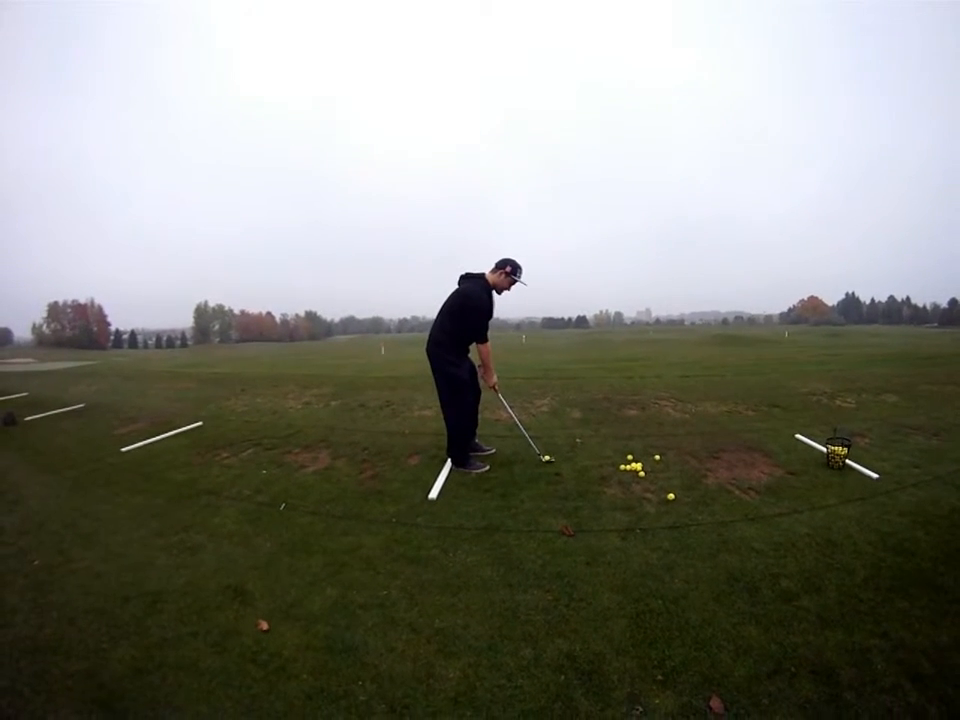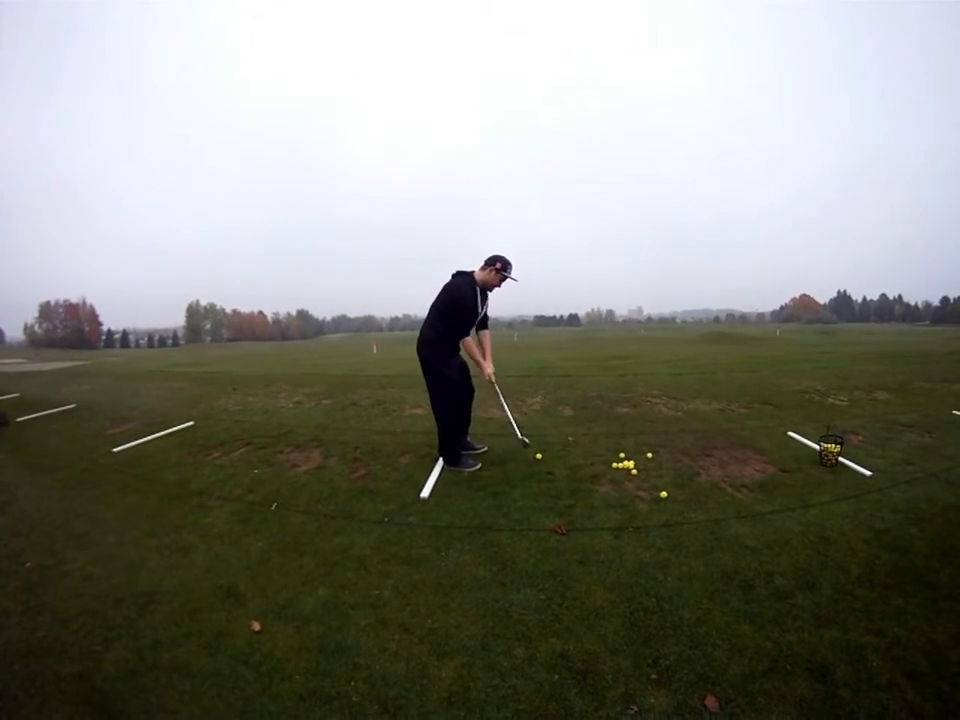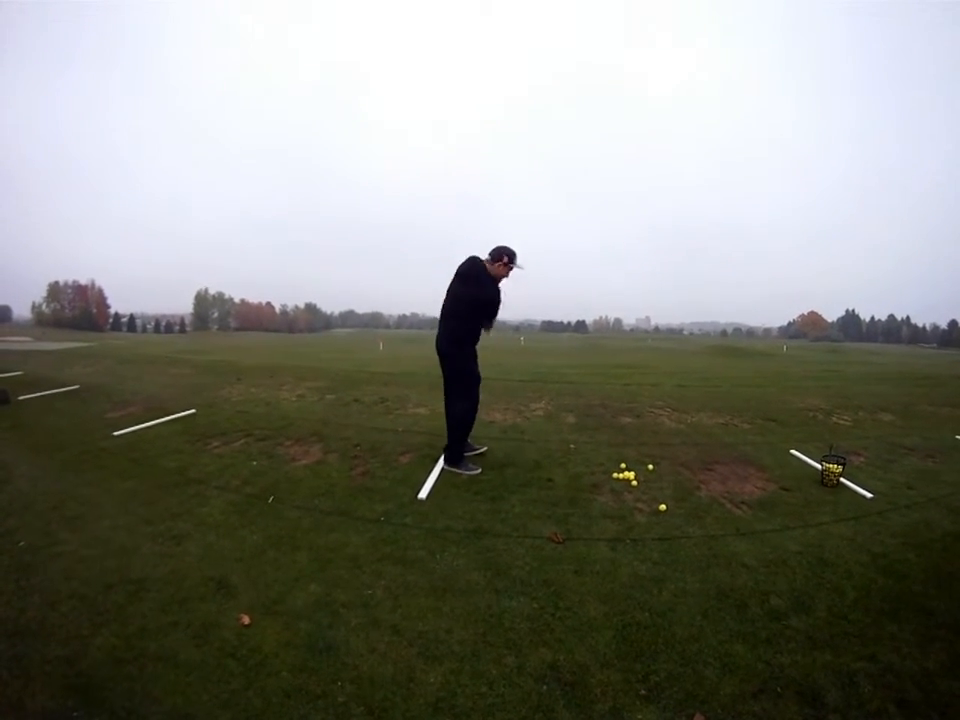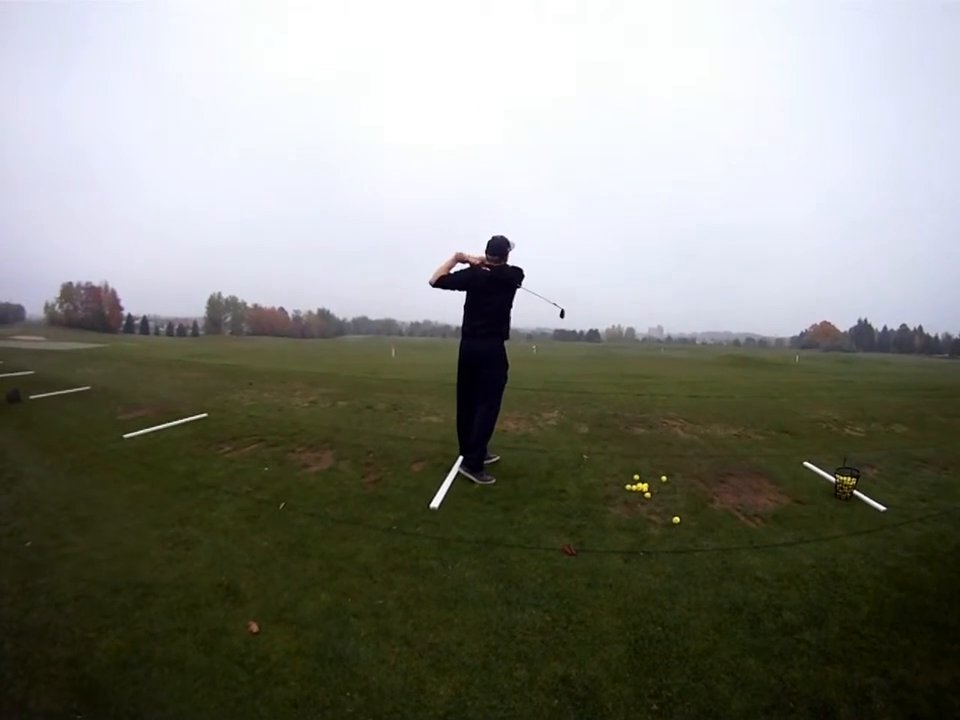
dt=1s
person 1, frame 1
left shoulder: (478, 289)
right shoulder: (476, 294)
left elbow: (478, 334)
right elbow: (481, 338)
left wrist: (484, 365)
right wrist: (490, 372)
left hip: (454, 349)
right hip: (444, 351)
left knee: (472, 394)
right knee: (458, 402)
left ankle: (468, 441)
right ankle: (459, 458)
person 1, frame 2
left shoulder: (480, 292)
right shoulder: (461, 290)
left elbow: (483, 327)
right elbow: (463, 334)
left wrist: (488, 361)
right wrist: (482, 366)
left hip: (448, 348)
right hip: (434, 349)
left knee: (465, 393)
right knee: (449, 400)
left ankle: (460, 440)
right ankle: (451, 456)
person 1, frame 3
left shoulder: (471, 266)
right shoulder: (489, 291)
right elbow: (487, 322)
right wrist: (485, 320)
left hip: (448, 341)
right hip: (459, 346)
left knee: (457, 394)
right knee: (467, 397)
left ankle: (459, 442)
right ankle: (453, 457)
person 1, frame 4
left shoulder: (472, 275)
right shoulder: (514, 276)
left elbow: (435, 281)
left wrist: (456, 259)
right wrist: (479, 261)
left hip: (468, 346)
right hip: (492, 349)
left knee: (467, 402)
right knee: (487, 404)
left ankle: (472, 452)
right ankle: (472, 462)
